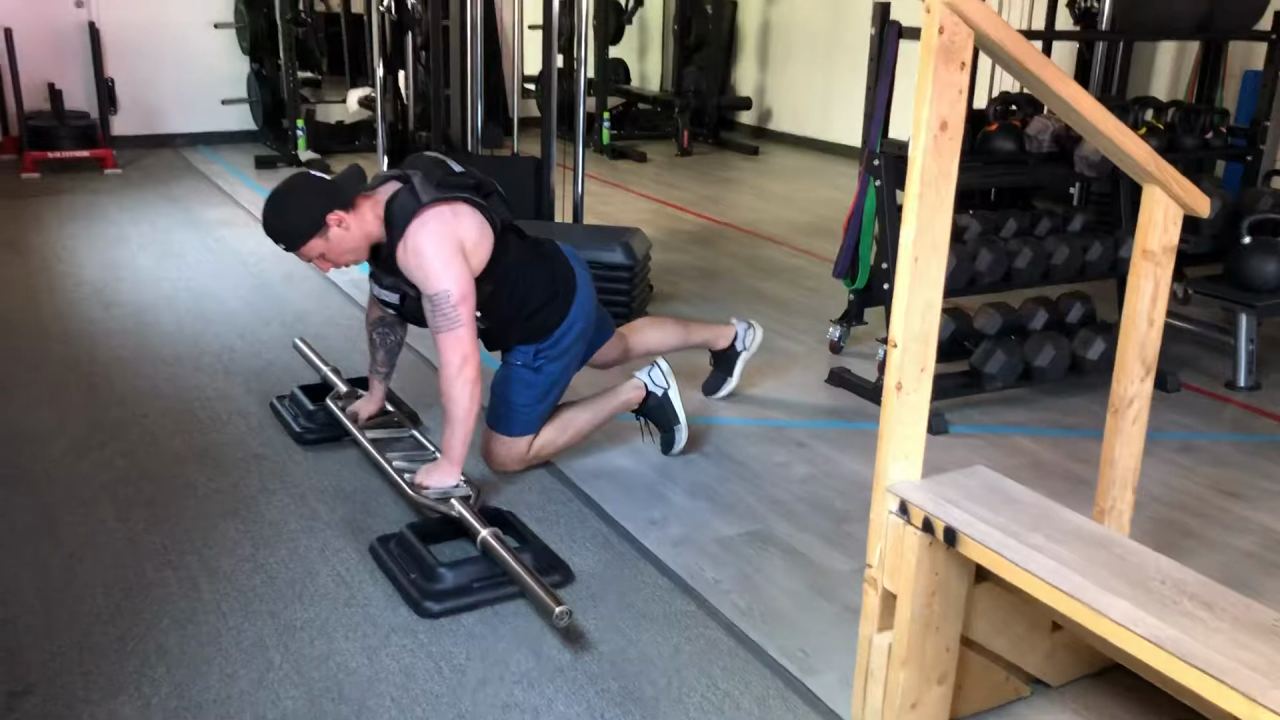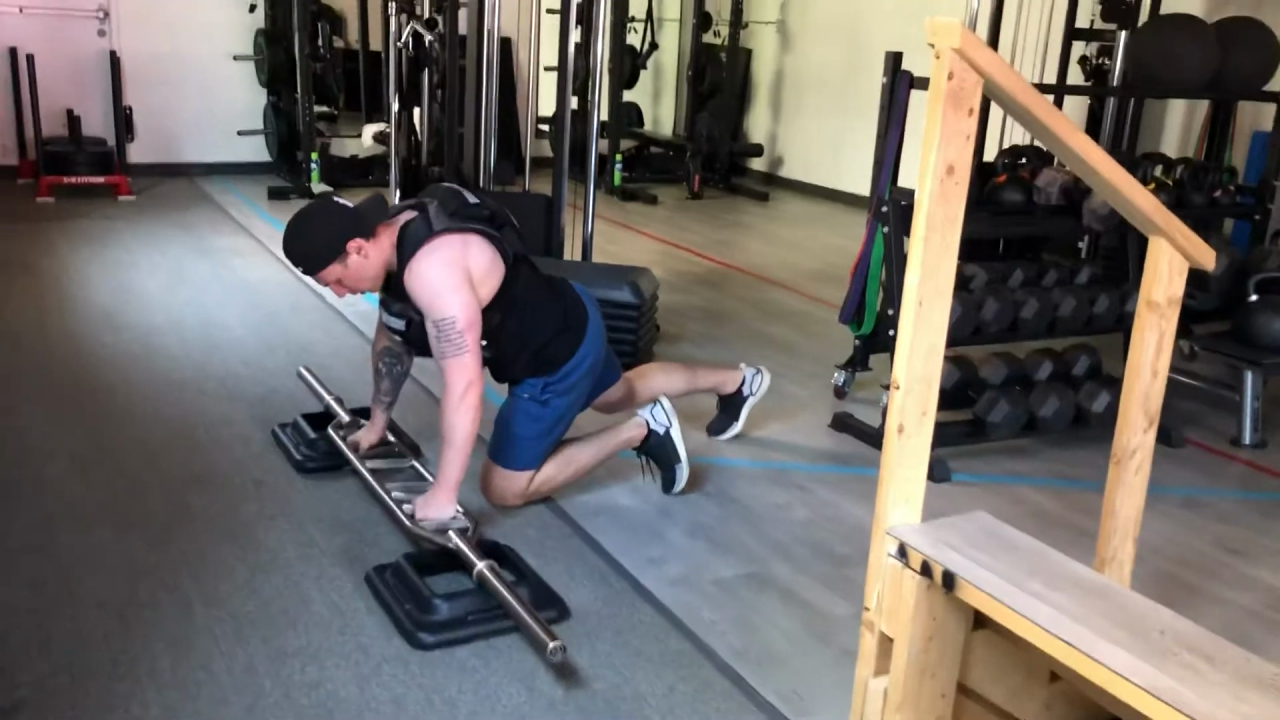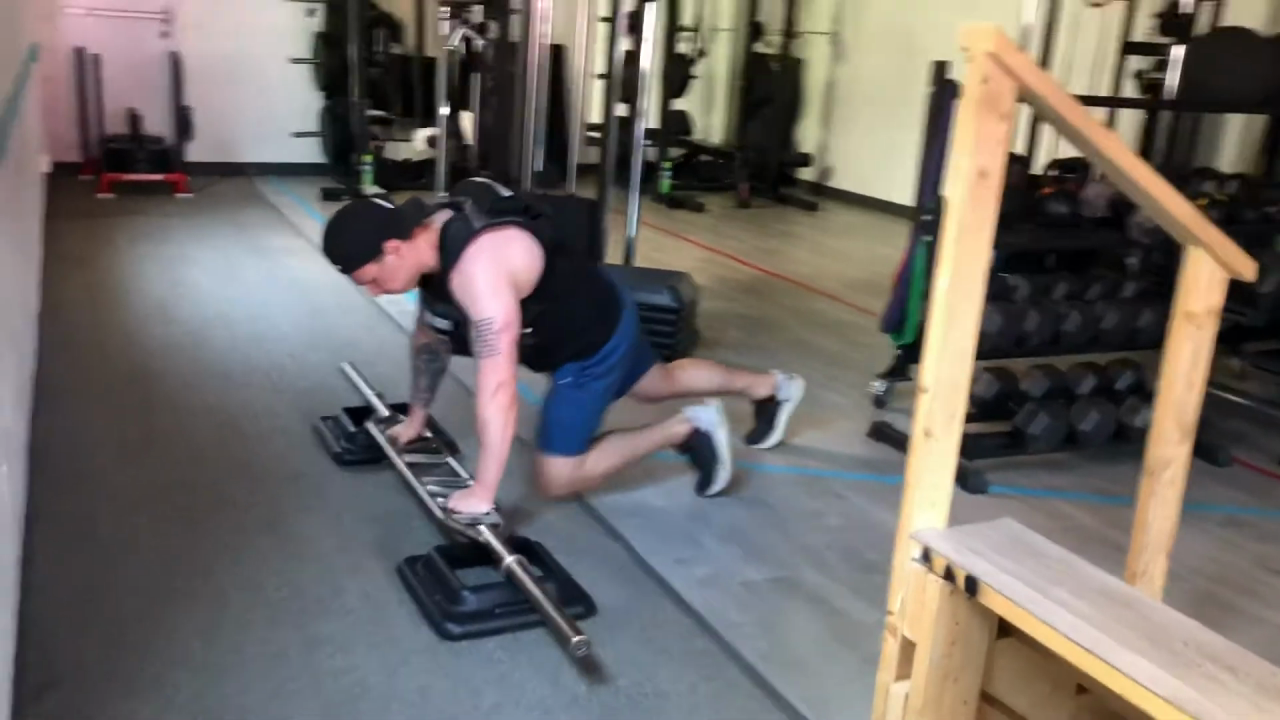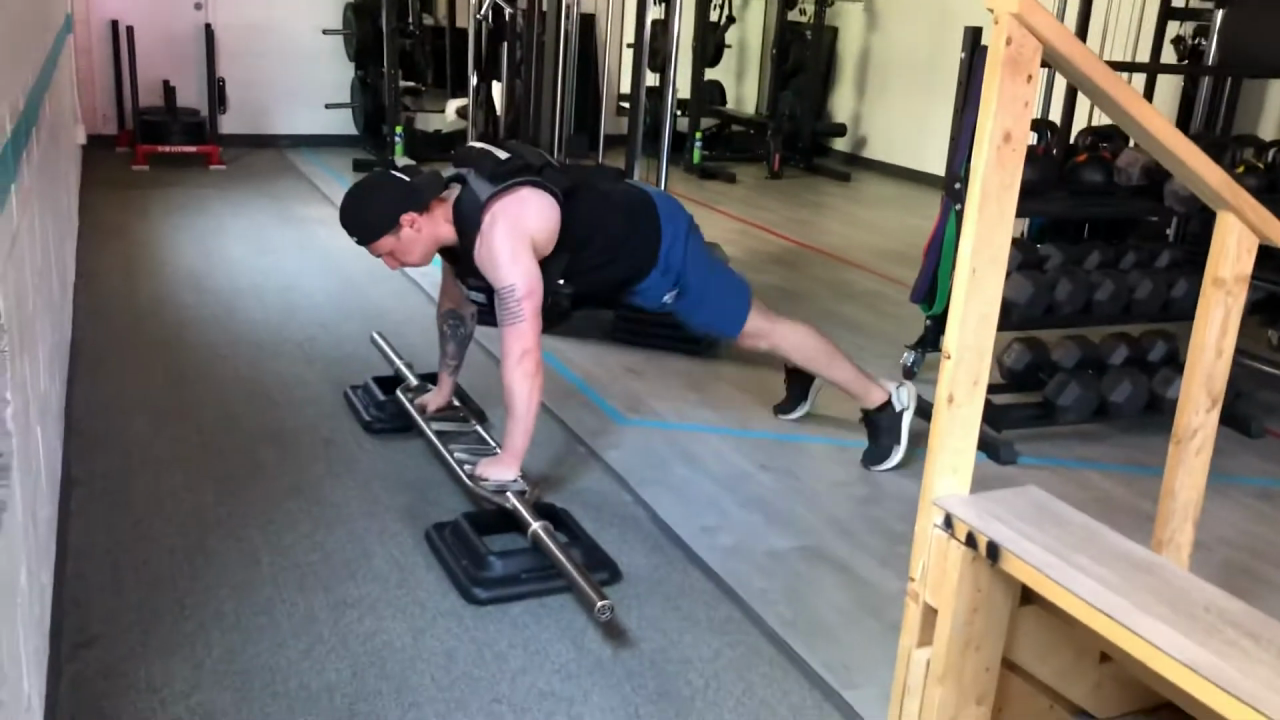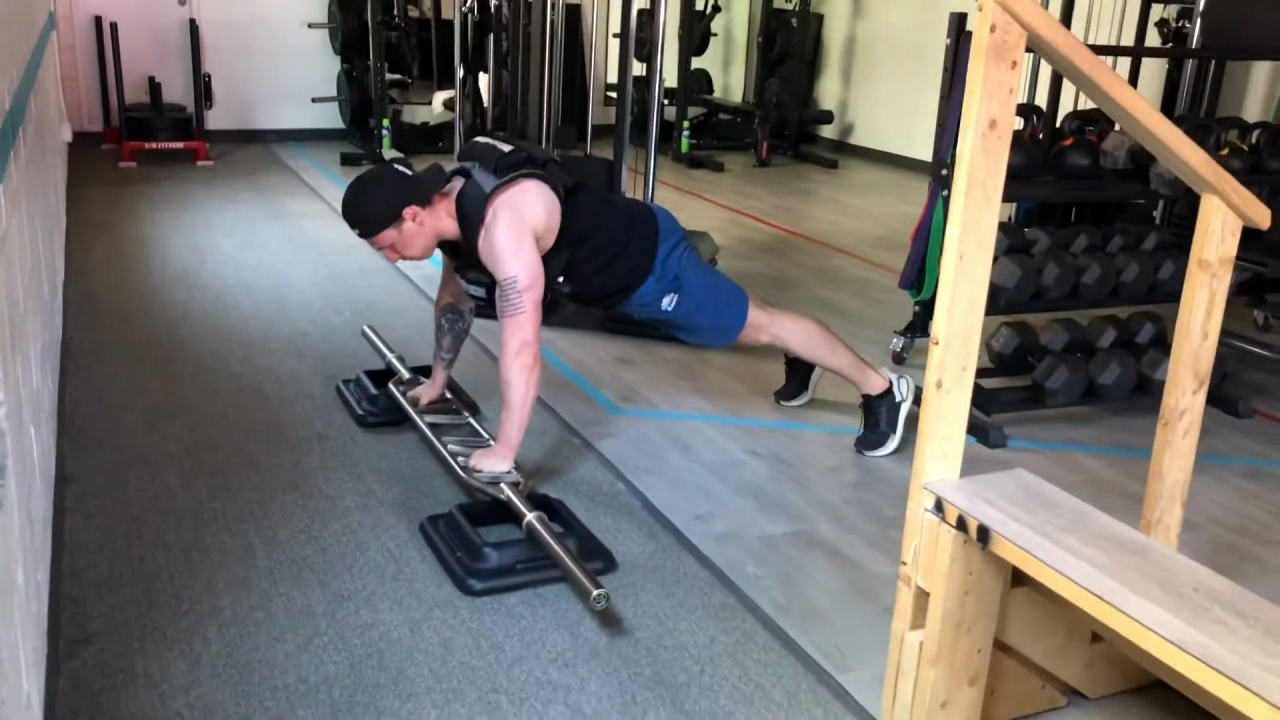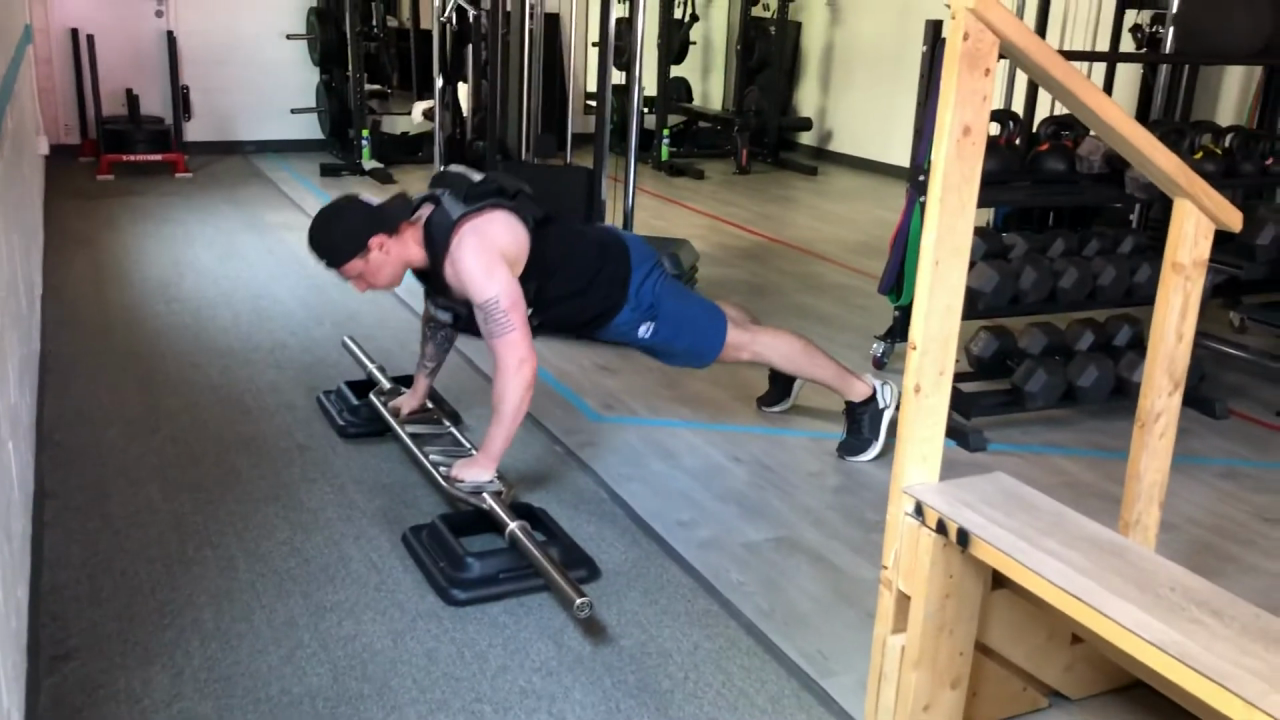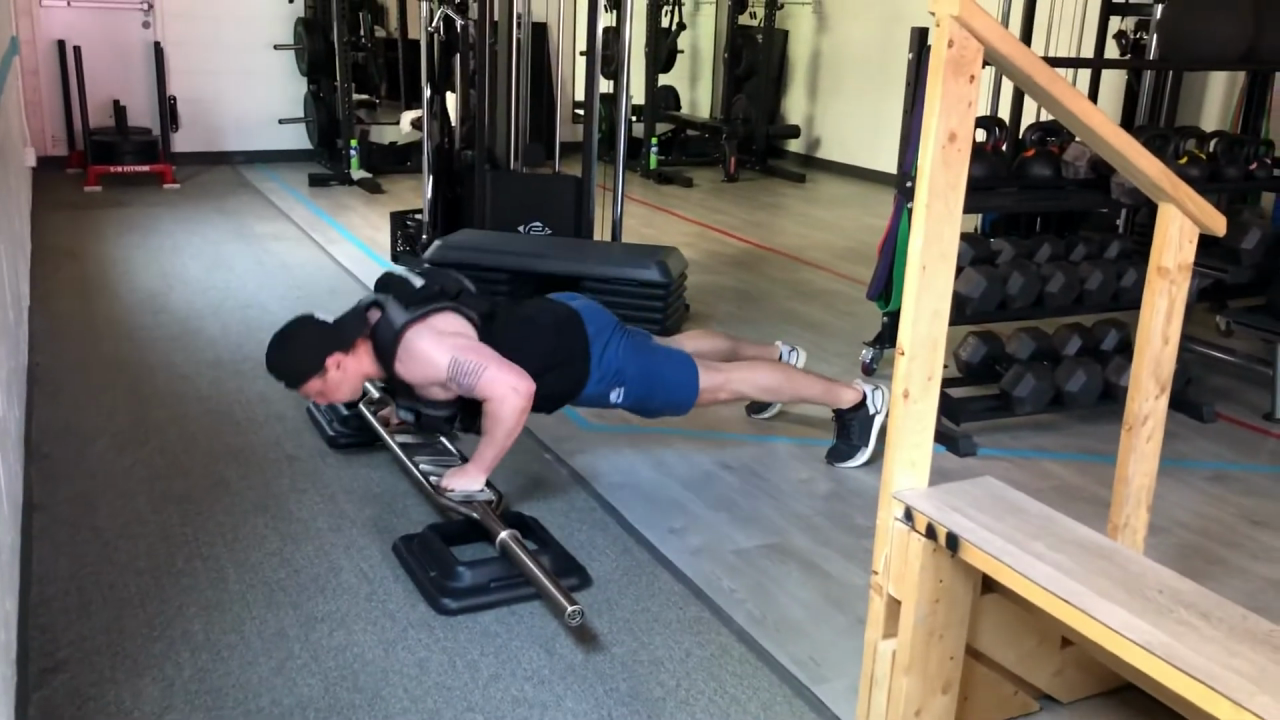
dt=0.4s
person 1, frame 1
left shoulder: (423, 238)
right shoulder: (378, 205)
left elbow: (461, 360)
right elbow: (385, 304)
left wrist: (449, 466)
right wrist: (376, 392)
left hip: (551, 314)
right hip: (554, 282)
left knee: (505, 454)
right knee: (615, 350)
left ankle: (640, 392)
right ankle: (728, 337)
person 1, frame 2
left shoulder: (431, 266)
right shoulder: (394, 236)
left elbow: (464, 386)
right elbow: (393, 336)
left wrist: (444, 495)
right wrist: (377, 420)
left hip: (559, 352)
right hip: (564, 322)
left knee: (505, 489)
right knee: (620, 394)
left ankle: (641, 431)
right ankle: (736, 381)
person 1, frame 3
left shoulder: (476, 265)
right shoulder: (429, 237)
left elbow: (497, 387)
right elbow: (429, 335)
left wrist: (481, 494)
right wrist: (416, 417)
left hip: (594, 335)
right hip: (594, 314)
left knee: (556, 479)
right knee: (658, 382)
left ankle: (686, 429)
right ankle: (768, 388)
person 1, frame 4
left shoulder: (497, 233)
right shoulder: (449, 210)
left elbow: (522, 356)
right elbow: (456, 303)
left wrist: (509, 461)
right wrist: (444, 385)
left hip: (654, 244)
right hip: (628, 231)
left knee: (754, 332)
right knee: (729, 309)
left ankle: (883, 401)
right ankle: (805, 370)
person 1, frame 5
left shoulder: (500, 225)
right shoulder: (448, 205)
left elbow: (521, 350)
right elbow: (455, 298)
left wrist: (503, 453)
right wrist: (437, 378)
left hip: (649, 260)
right hip: (616, 264)
left knee: (755, 323)
right knee: (732, 310)
left ankle: (882, 388)
right ankle: (801, 363)
person 1, frame 6
left shoulder: (469, 252)
right shoulder: (420, 229)
left elbow: (517, 365)
right elbow: (442, 312)
left wrist: (485, 463)
right wrist: (420, 388)
left hip: (624, 289)
right hip: (595, 278)
left knee: (736, 343)
right knee: (707, 322)
left ankle: (864, 395)
right ankle: (785, 371)
person 1, frame 7
left shoulder: (413, 352)
right shoulder: (375, 323)
left elbow: (515, 390)
left wrist: (475, 471)
left hip: (590, 360)
right hip: (561, 321)
left knee: (714, 385)
right knee: (673, 349)
left ankle: (854, 399)
right ankle: (773, 352)
